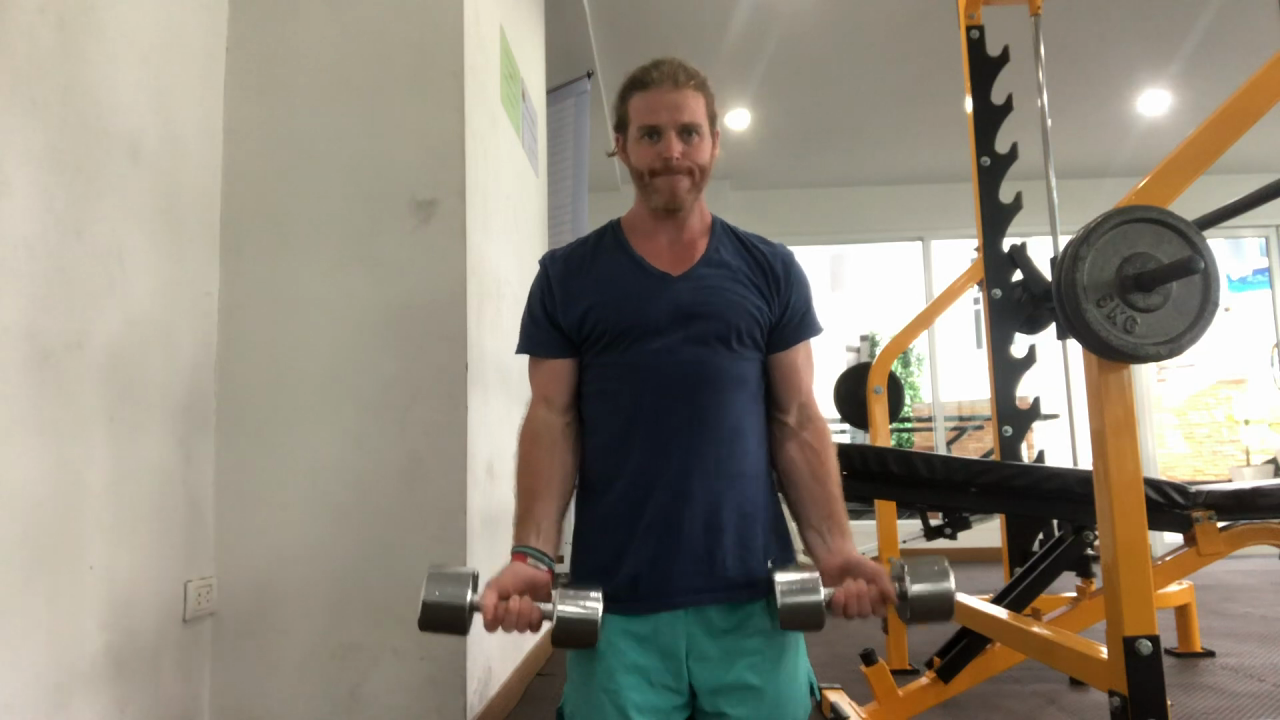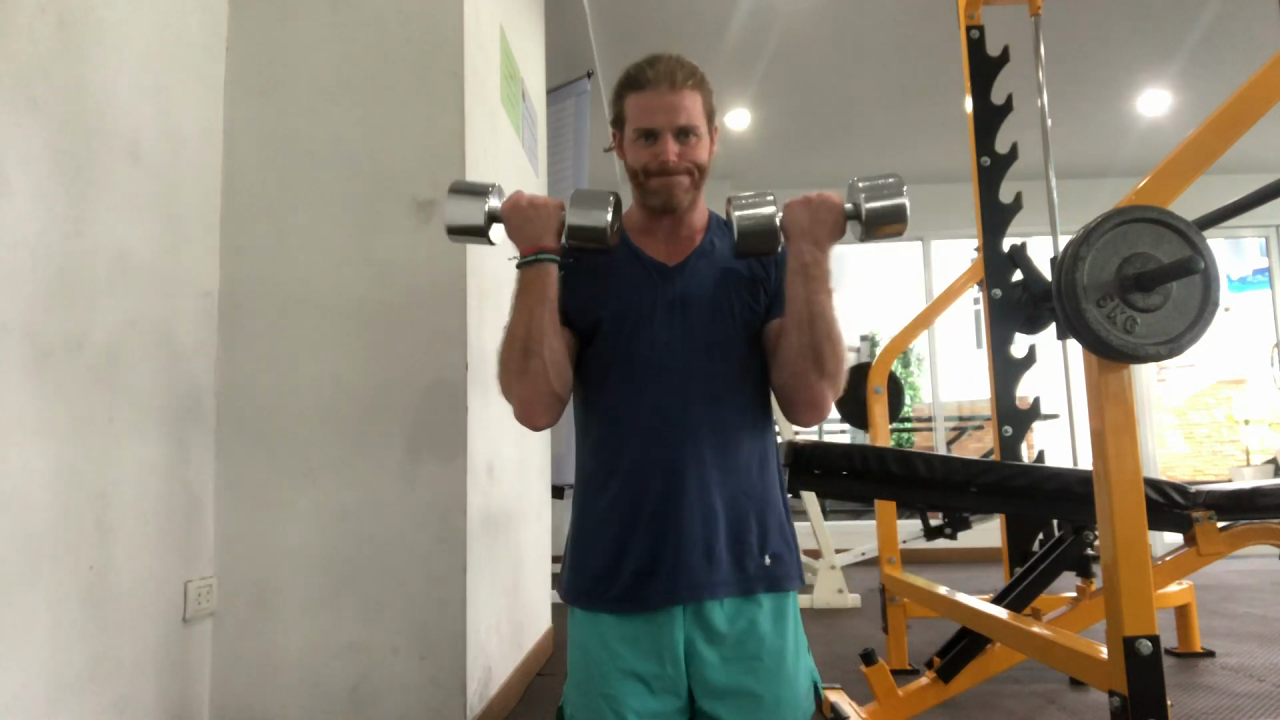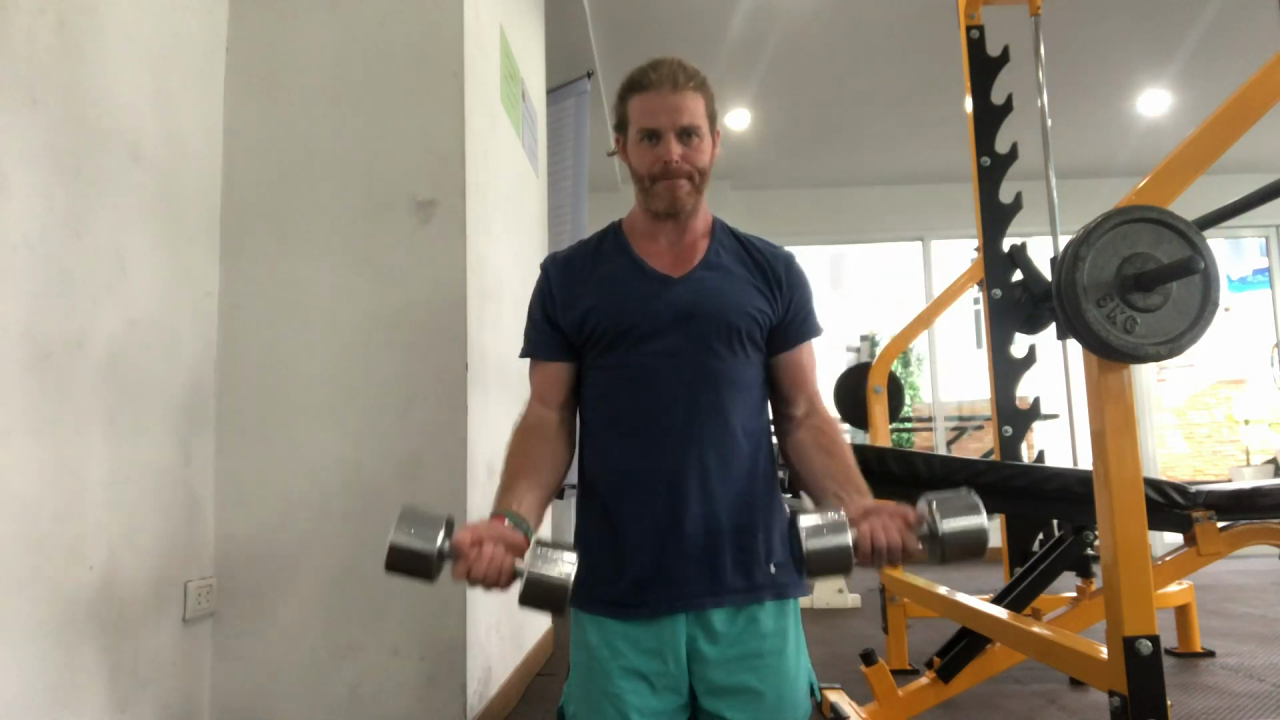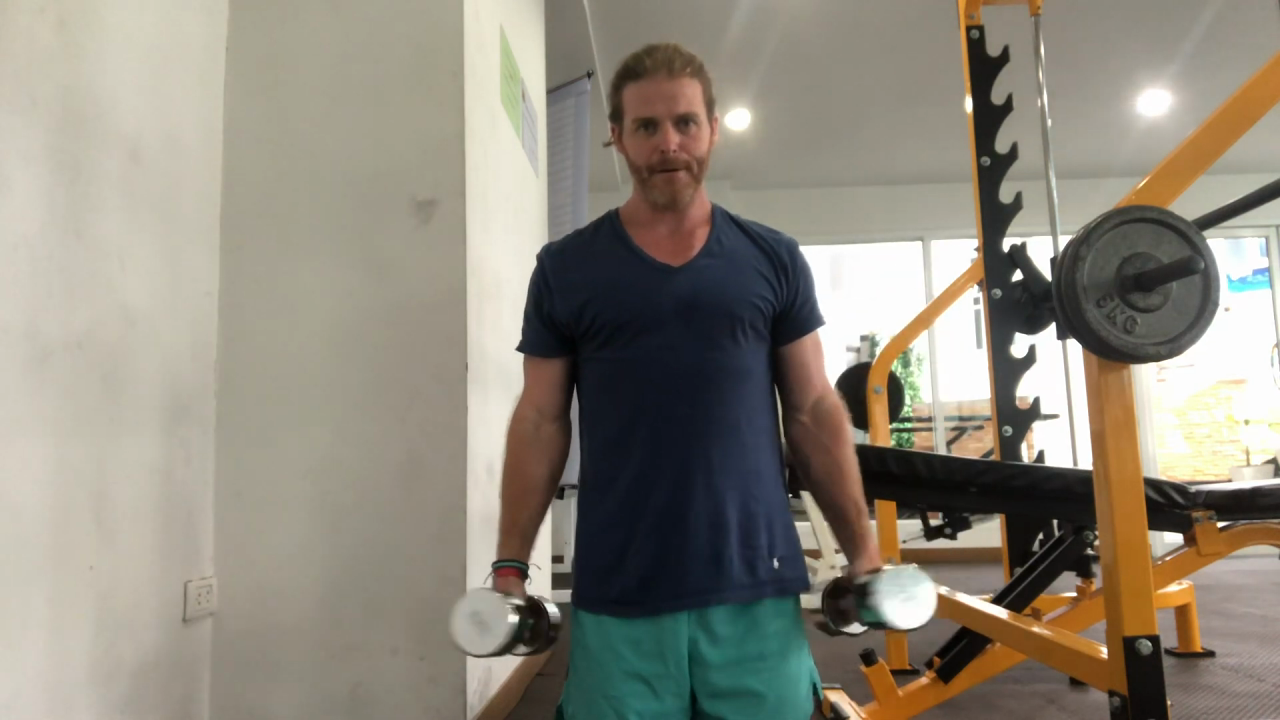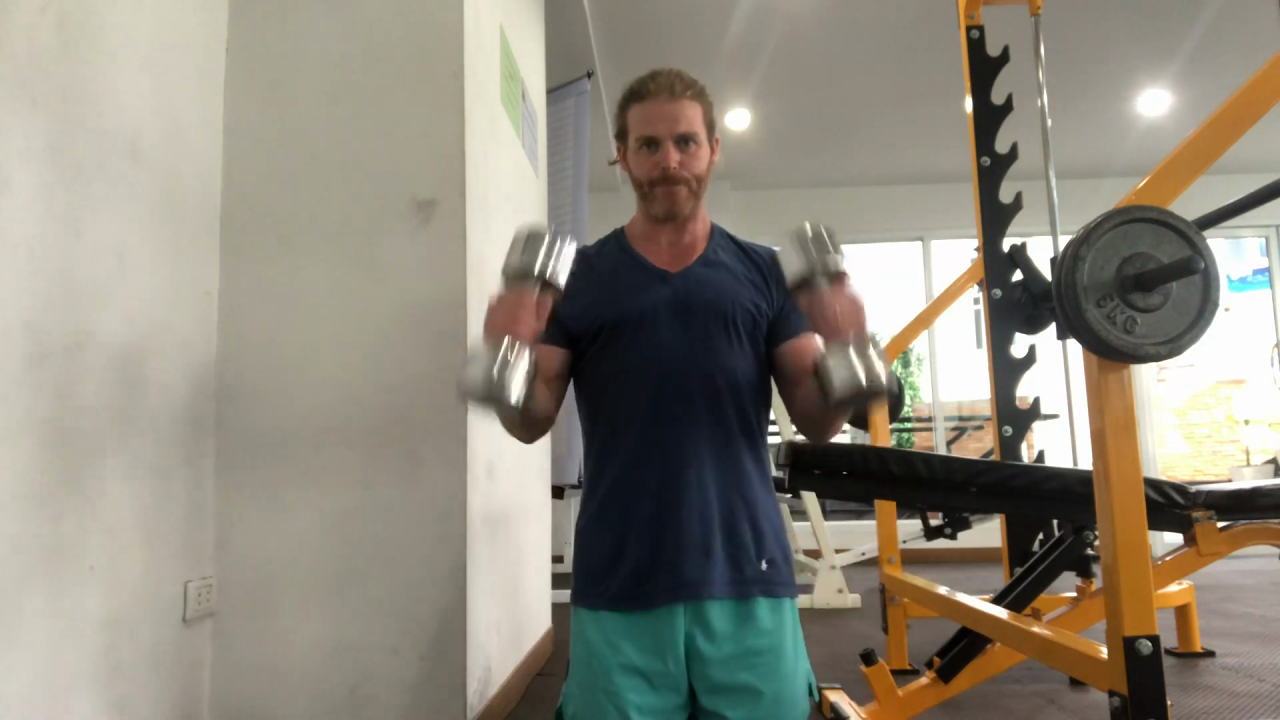
dt=1s
person 1, frame 1
left shoulder: (769, 270)
right shoulder: (567, 274)
left elbow: (796, 421)
right elbow: (553, 418)
left wrist: (834, 548)
right wrist: (532, 553)
left hip: (749, 587)
right hip: (616, 594)
person 1, frame 2
left shoulder: (766, 259)
right shoulder: (574, 264)
left elbow: (810, 402)
right elbow: (535, 404)
left wrist: (810, 256)
right wrist: (536, 258)
left hip: (746, 573)
right hip: (616, 583)
person 1, frame 3
left shoulder: (770, 271)
right shoulder: (569, 277)
left elbow: (802, 414)
right elbow: (549, 417)
left wrist: (856, 508)
right wrist: (512, 521)
left hip: (751, 586)
right hip: (615, 595)
person 1, frame 4
left shoulder: (773, 259)
right shoulder: (565, 268)
left elbow: (814, 411)
right elbow: (540, 421)
left wrist: (861, 546)
right wrist: (511, 565)
left hip: (755, 584)
right hip: (617, 594)
person 1, frame 5
left shoulder: (766, 273)
right shoulder: (576, 278)
left elbow: (815, 421)
right elbow: (532, 421)
left hip: (746, 576)
right hip: (618, 584)
